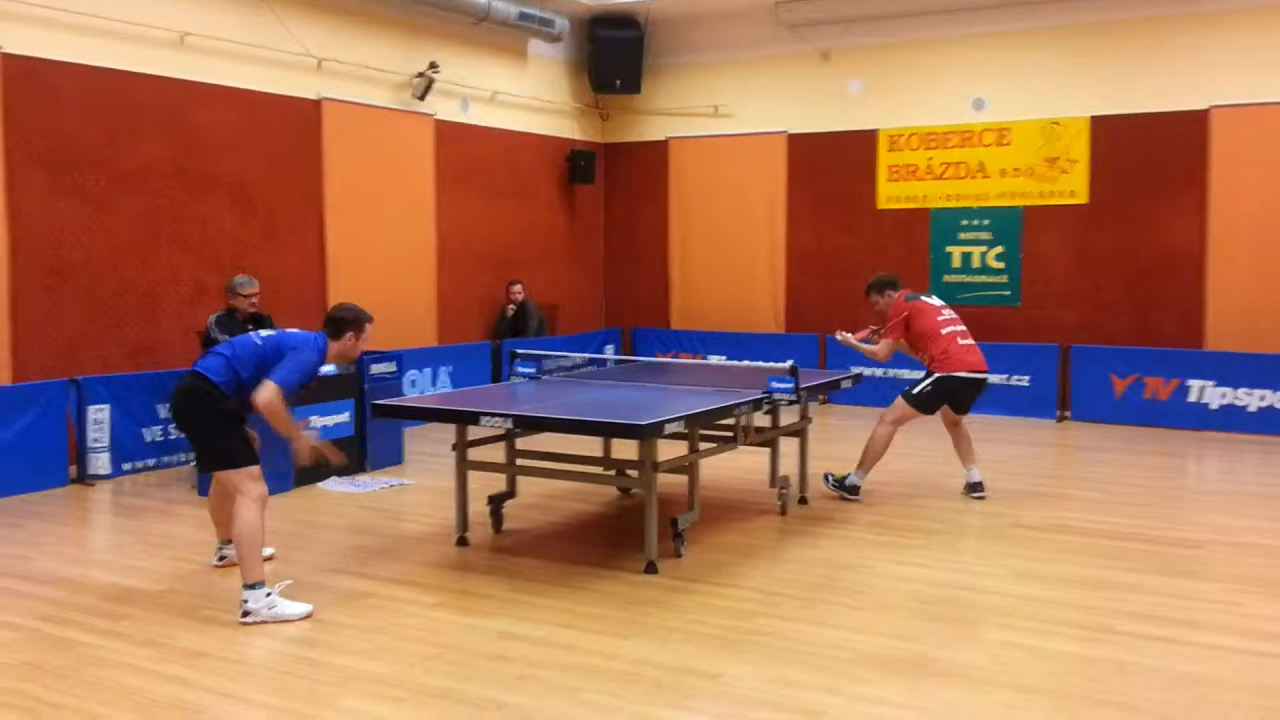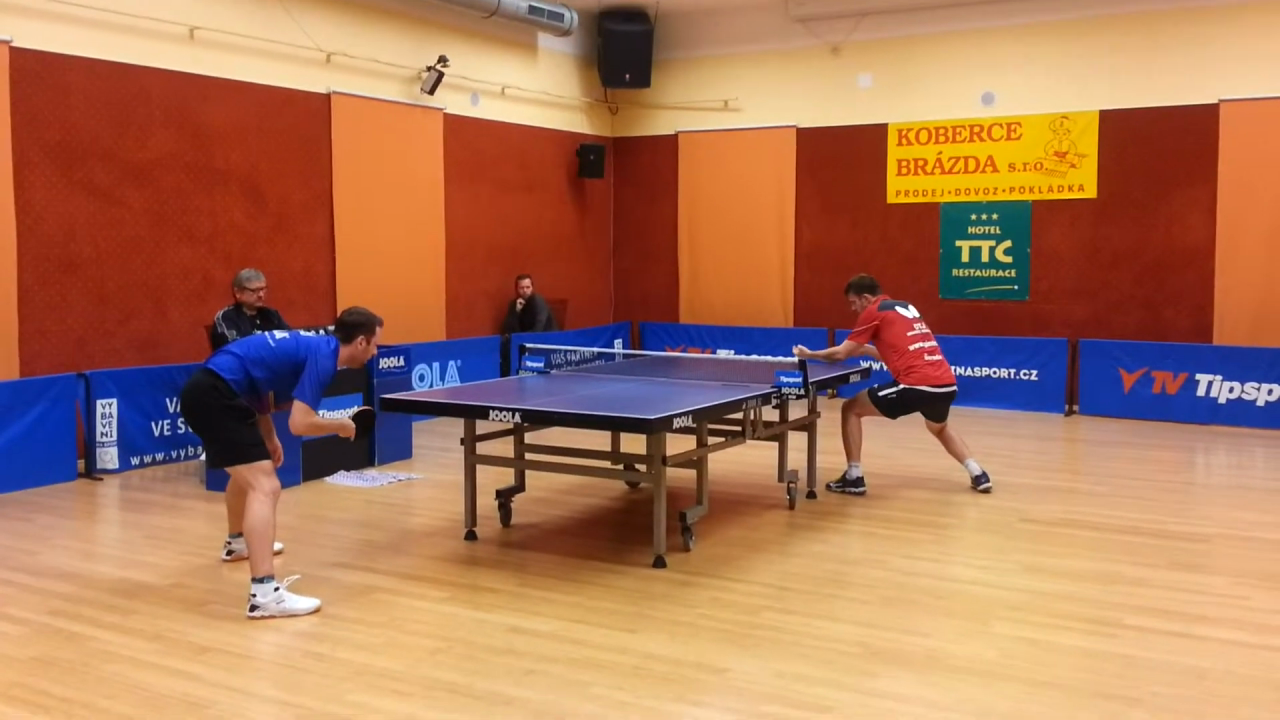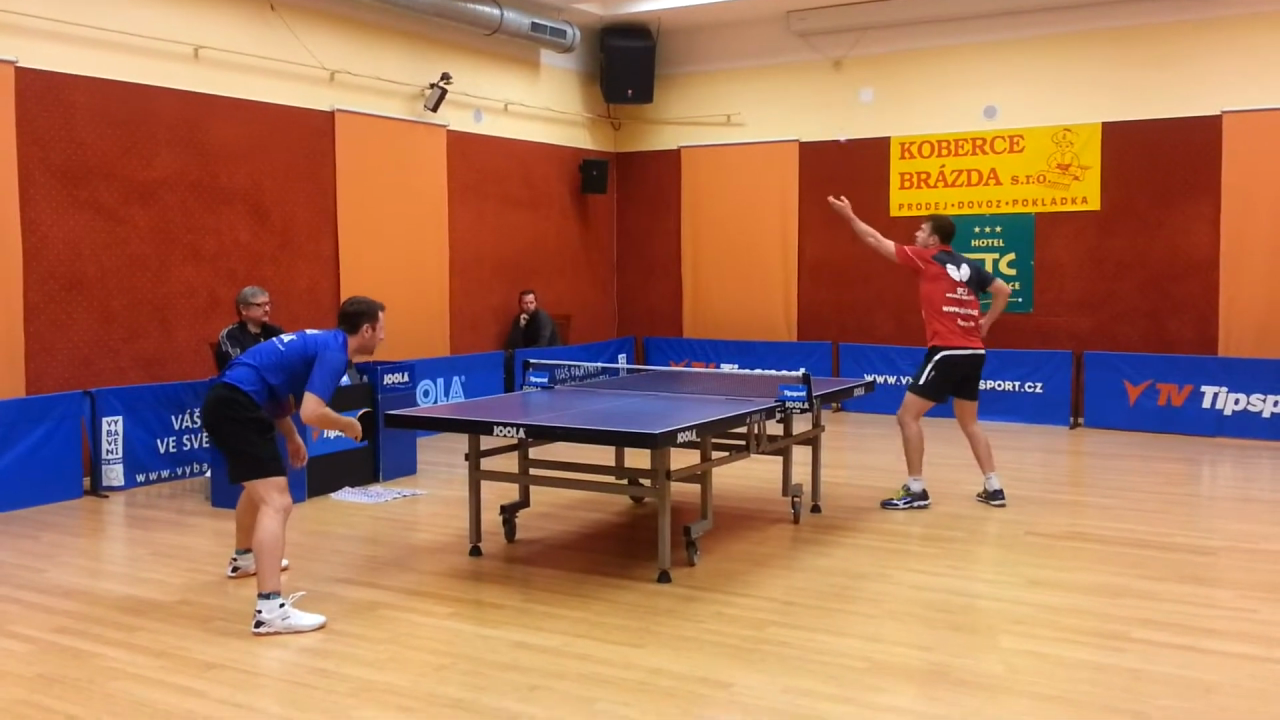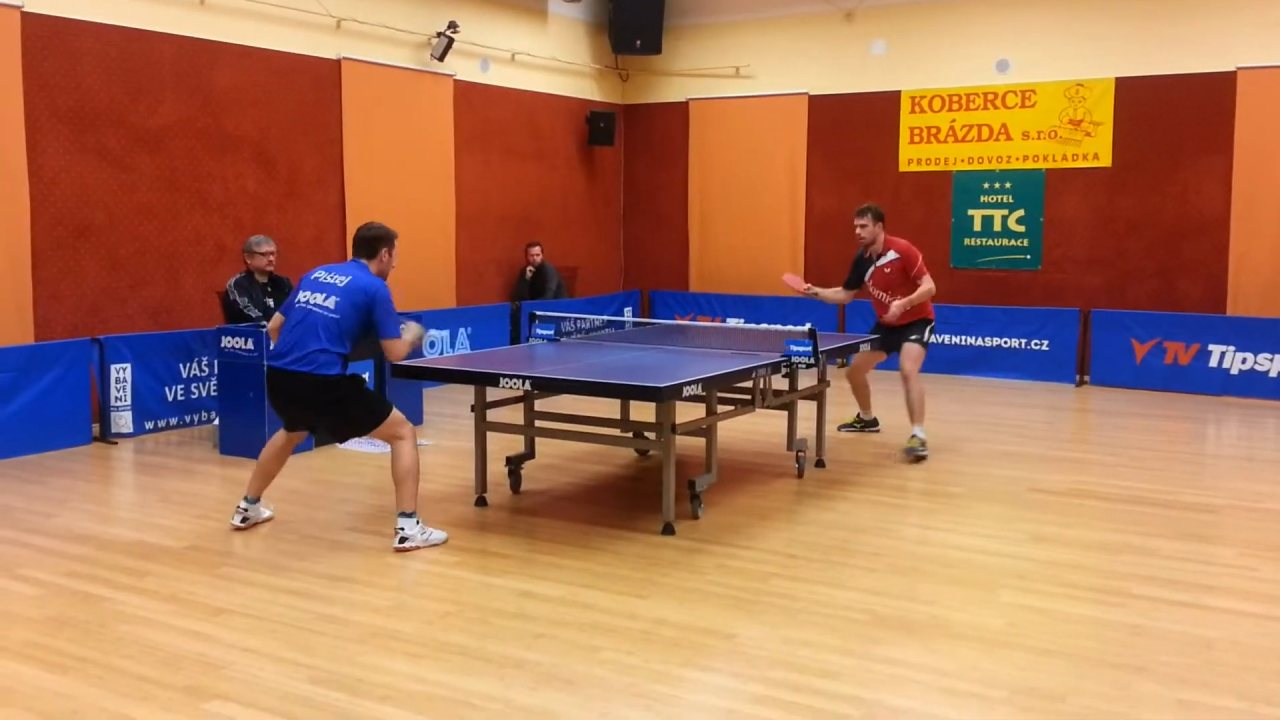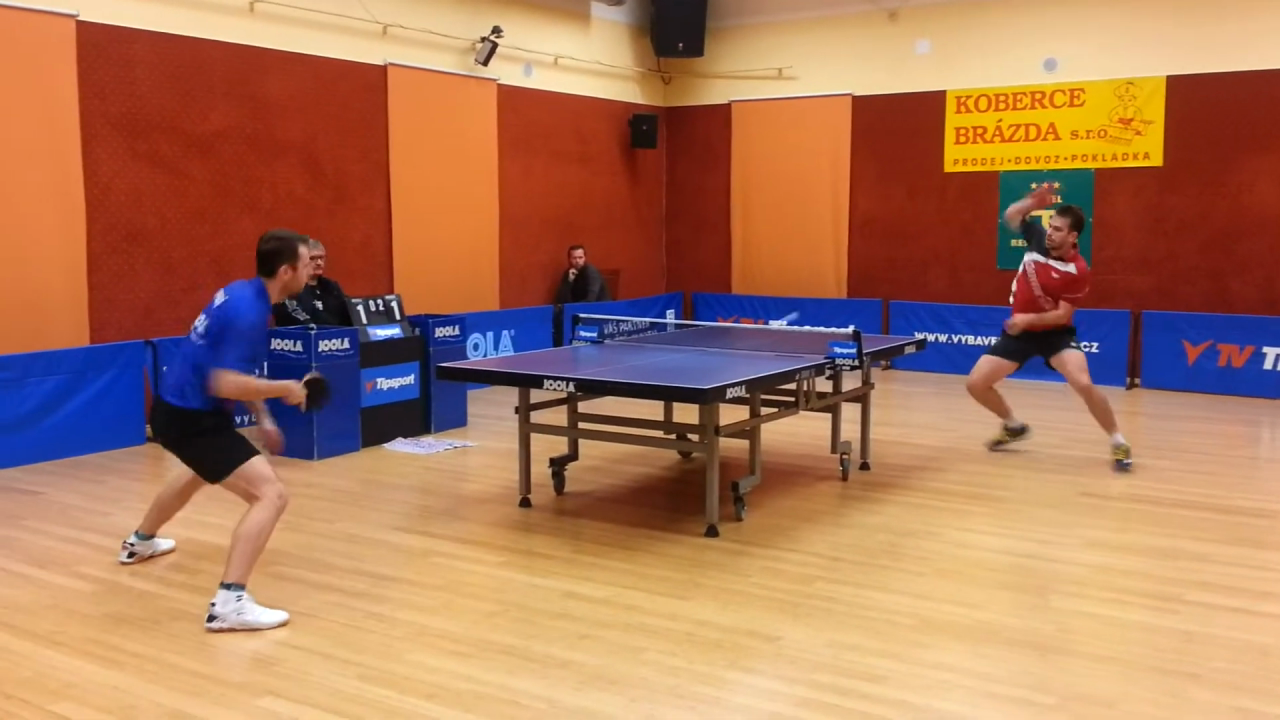
dt=1s
person 1, frame 1
left shoulder: (305, 343)
right shoulder: (309, 353)
right elbow: (266, 399)
left wrist: (240, 430)
right wrist: (299, 438)
left hip: (195, 391)
right hip: (207, 398)
left knee: (227, 475)
right knee: (252, 492)
left ankle: (228, 548)
right ankle: (256, 598)
person 1, frame 2
left shoulder: (313, 344)
right shoulder: (324, 356)
right elbow: (300, 423)
left wrist: (269, 438)
right wrist: (341, 426)
left hip: (205, 389)
right hip: (216, 396)
left knee: (246, 470)
right knee: (264, 487)
left ankle: (238, 542)
right ankle: (264, 593)
person 1, frame 3
left shoulder: (320, 342)
right shoulder: (334, 352)
right elbow: (312, 413)
left wrist: (291, 437)
right wrist: (348, 425)
left hip: (224, 400)
right hip: (236, 407)
left knee: (259, 484)
right knee: (276, 503)
left ankle: (244, 558)
right ankle: (270, 609)
person 1, frame 4
left shoulder: (314, 275)
right shoulder: (375, 288)
left elbow: (274, 327)
right elbow: (396, 352)
right wrist: (413, 333)
left hip: (278, 378)
right hip: (324, 383)
left knee: (292, 432)
right knee: (403, 433)
left ankle: (248, 507)
right ankle: (408, 526)
person 1, frame 5
left shoulder: (242, 294)
right shoulder: (248, 312)
right elbow: (226, 384)
left wrist: (263, 417)
right wrist: (286, 388)
left hip: (178, 408)
right hip: (189, 418)
left knee: (201, 474)
right knee: (270, 495)
left ankle: (140, 541)
right ankle: (229, 601)
person 2, frame 1
left shoulder: (900, 305)
right shoulder: (927, 302)
left elbow: (882, 354)
left wrist: (852, 342)
right wrist: (889, 337)
left hip: (950, 372)
right hip: (978, 372)
left knee: (889, 419)
right knee: (953, 421)
left ankle: (852, 483)
right ankle: (974, 480)
person 2, frame 2
left shoulder: (874, 312)
right shoulder: (906, 309)
left elbow: (841, 353)
left wrist: (810, 354)
right wrist: (865, 348)
left hip: (916, 386)
right hip: (947, 386)
left knee: (851, 409)
right knee: (940, 428)
left ankle: (854, 477)
right ankle: (977, 473)
person 2, frame 3
left shoulder: (926, 259)
right shoulder: (970, 266)
left elbow: (877, 241)
right elbow: (1003, 291)
left wrist: (849, 215)
right wrist: (986, 321)
left hip: (946, 353)
right hip: (974, 354)
left knee: (908, 416)
right knee: (969, 422)
left ankle: (916, 490)
right ankle: (993, 488)
person 2, frame 4
left shoulder: (903, 250)
right shoulder: (862, 260)
left elbow: (929, 288)
right elbow: (845, 295)
left wrist: (902, 303)
right wrist: (817, 292)
left hip: (917, 321)
right hip: (887, 325)
left knee: (908, 370)
right knee: (854, 370)
left ankle: (918, 436)
right ankle: (867, 418)
person 2, frame 5
left shoulder: (1078, 271)
right shoulder: (1039, 240)
left elbow: (1062, 316)
right elbow: (1010, 214)
left wrist: (1029, 318)
right wrist: (1034, 199)
left hip: (1054, 334)
right hip: (1017, 334)
left knee: (1083, 384)
right knee: (975, 385)
left ankle: (1118, 442)
right ankle: (1013, 426)
